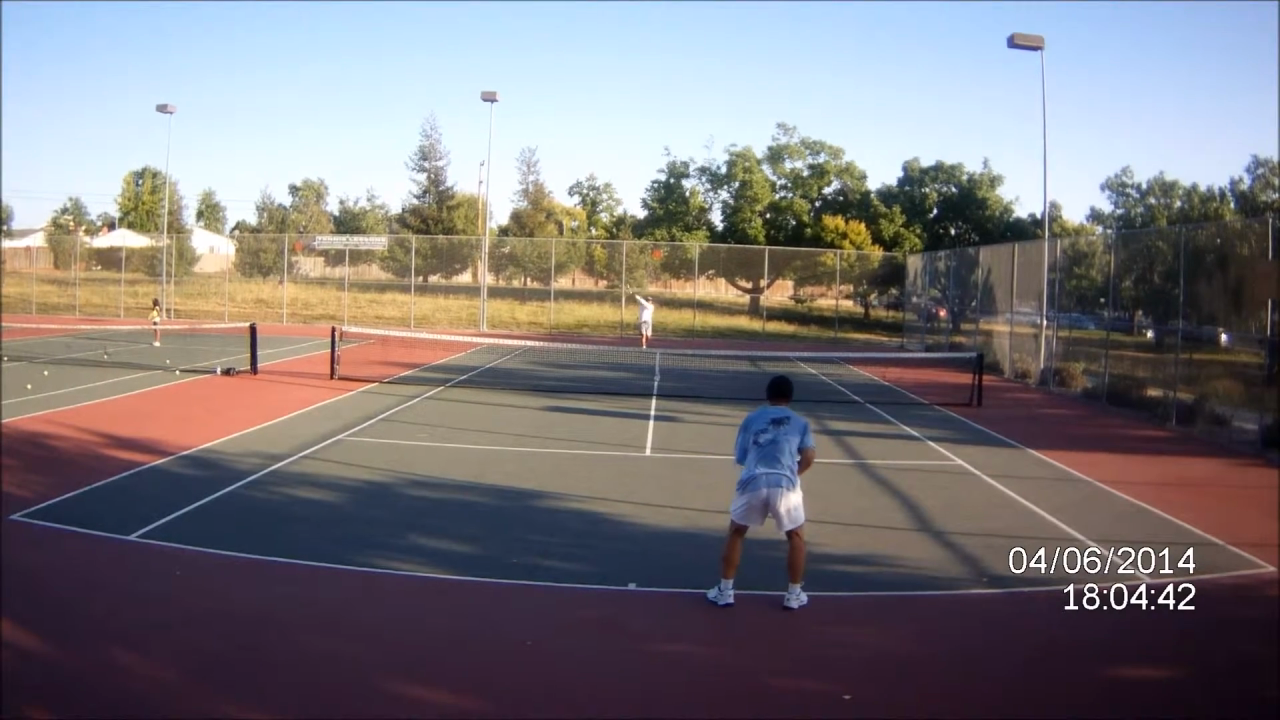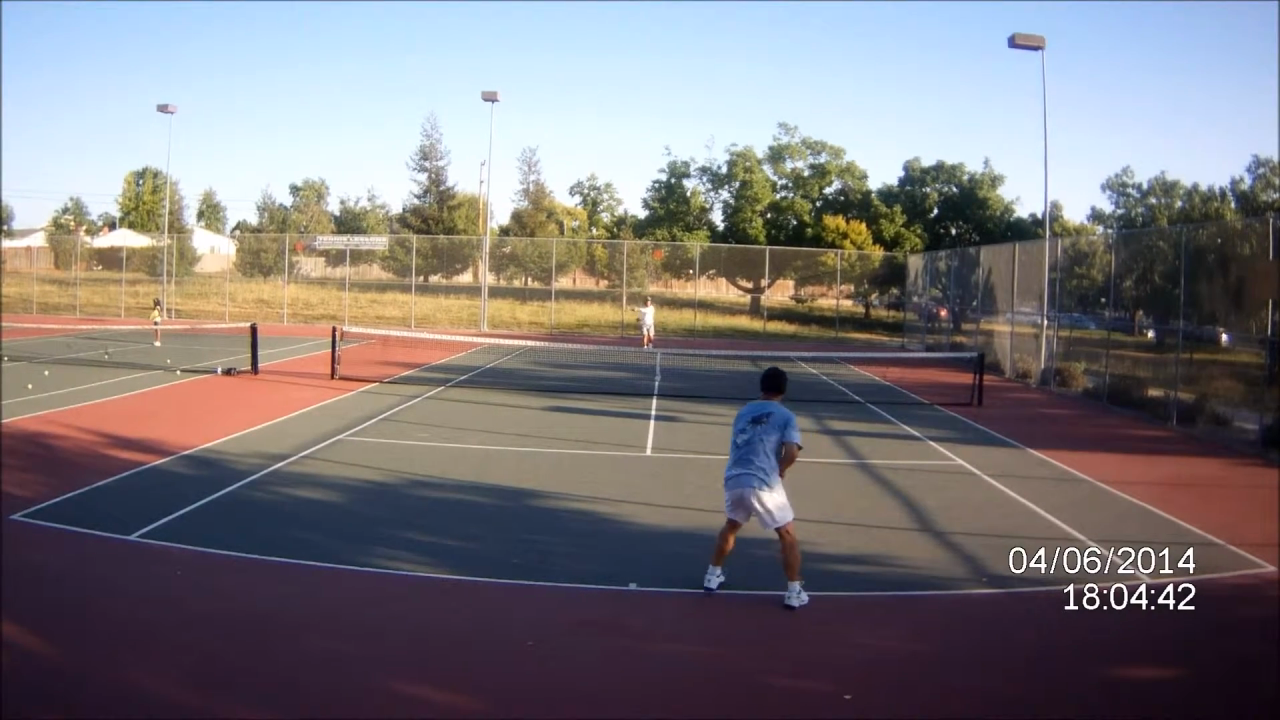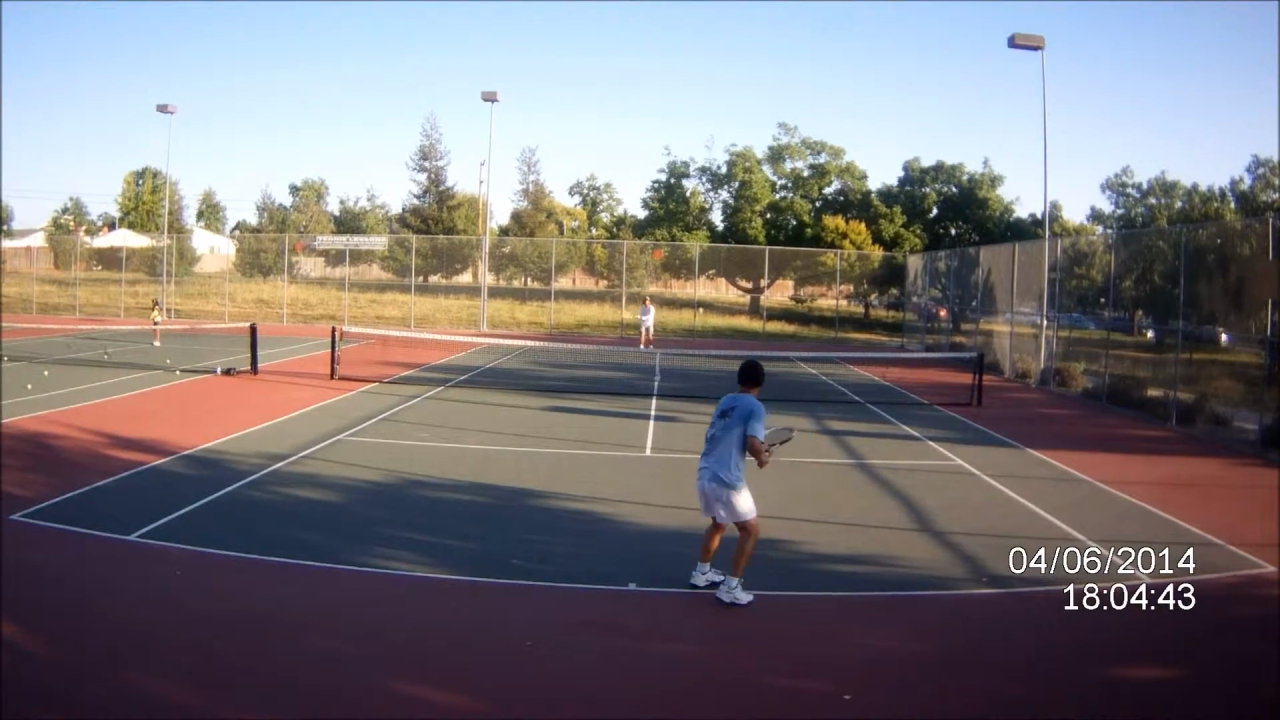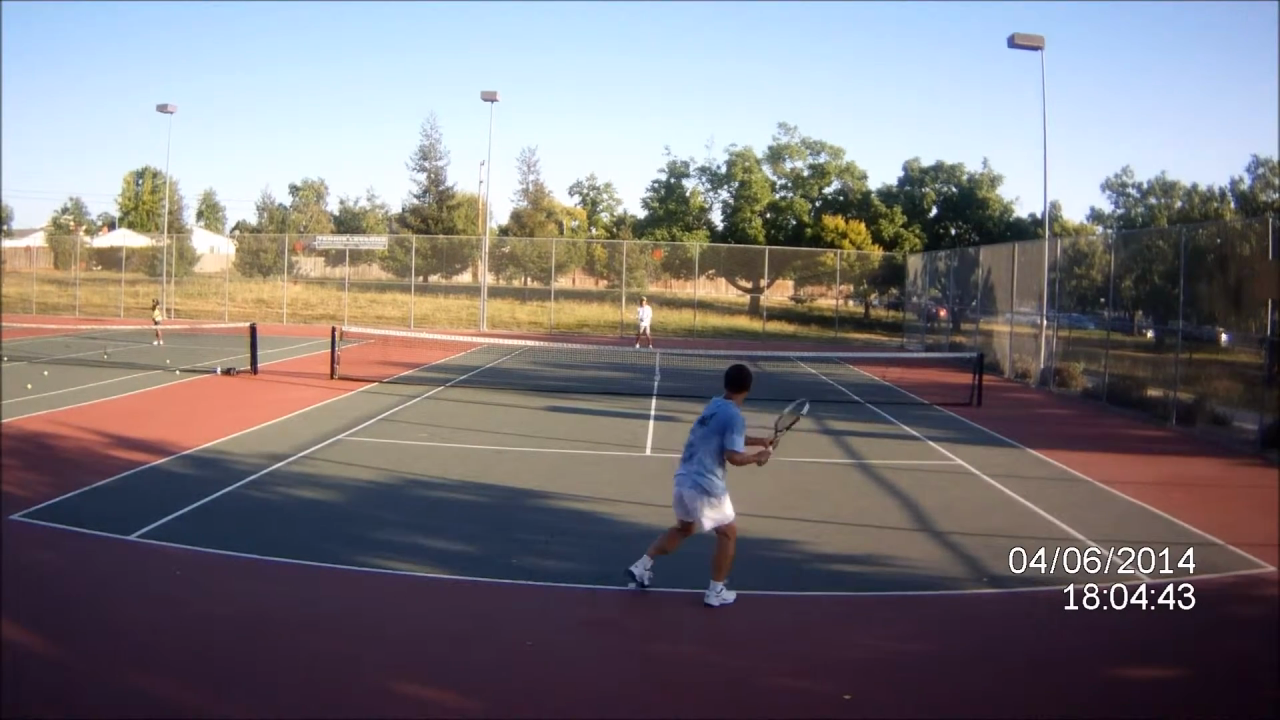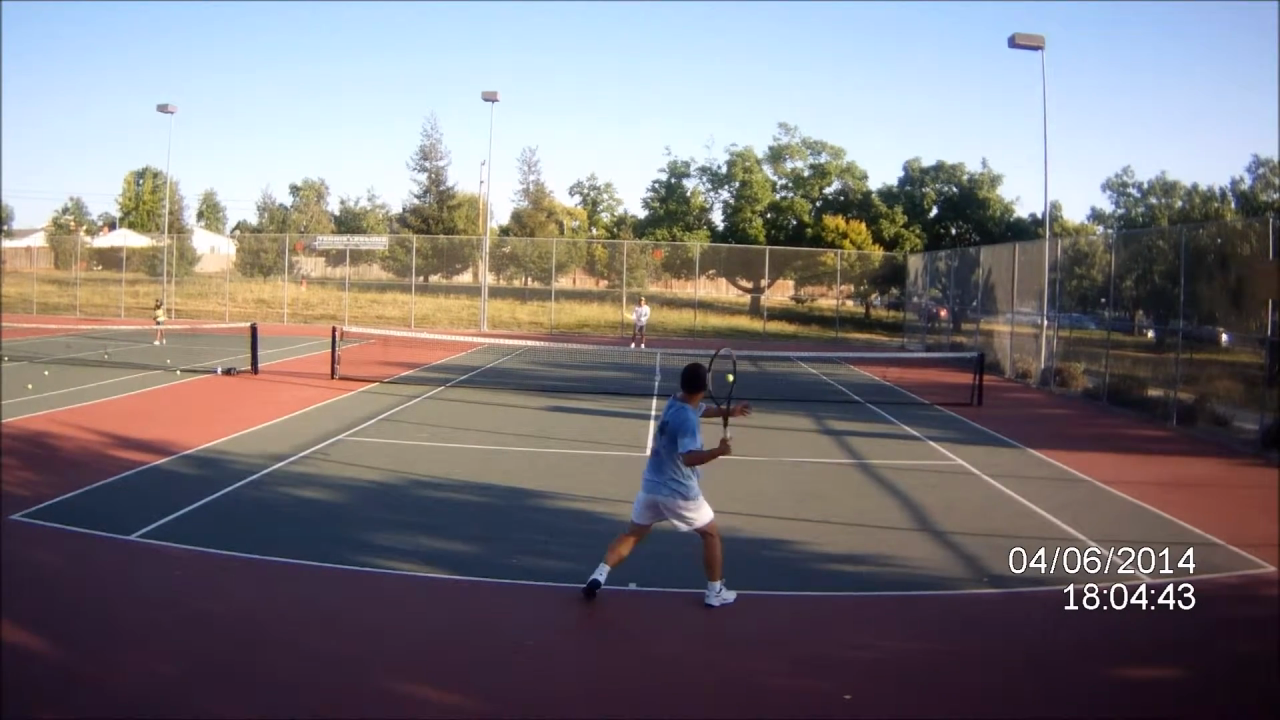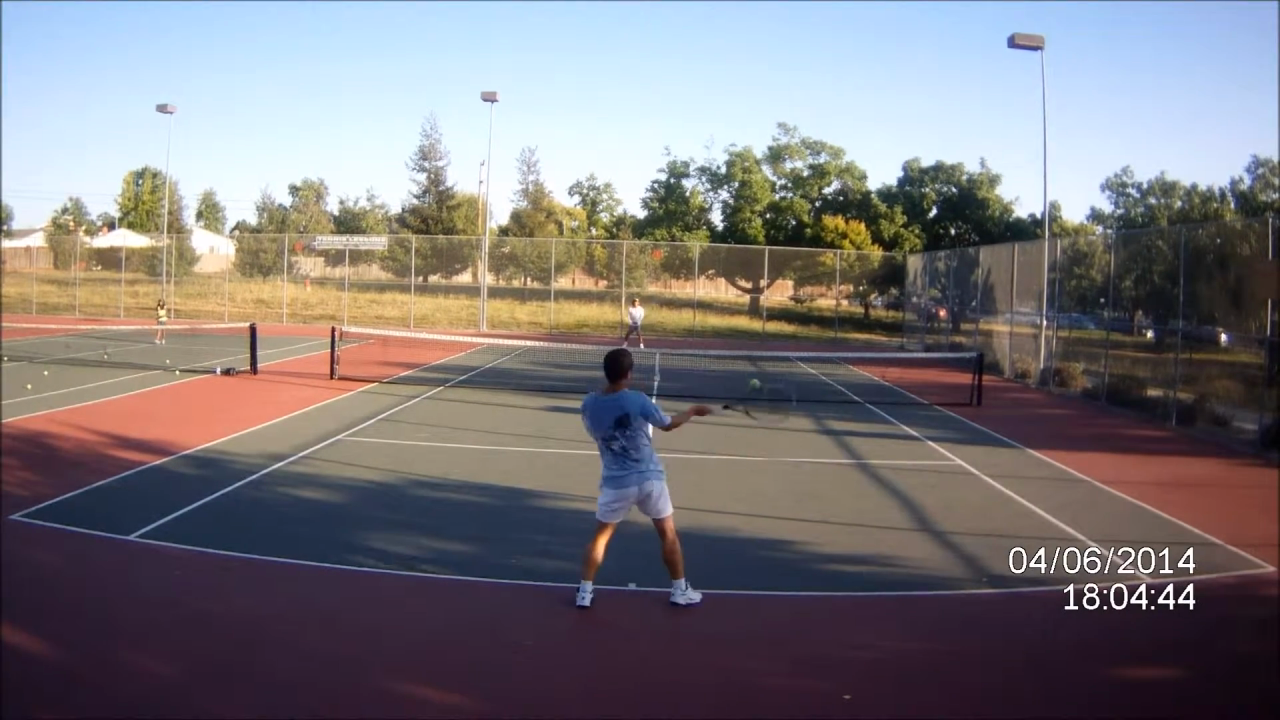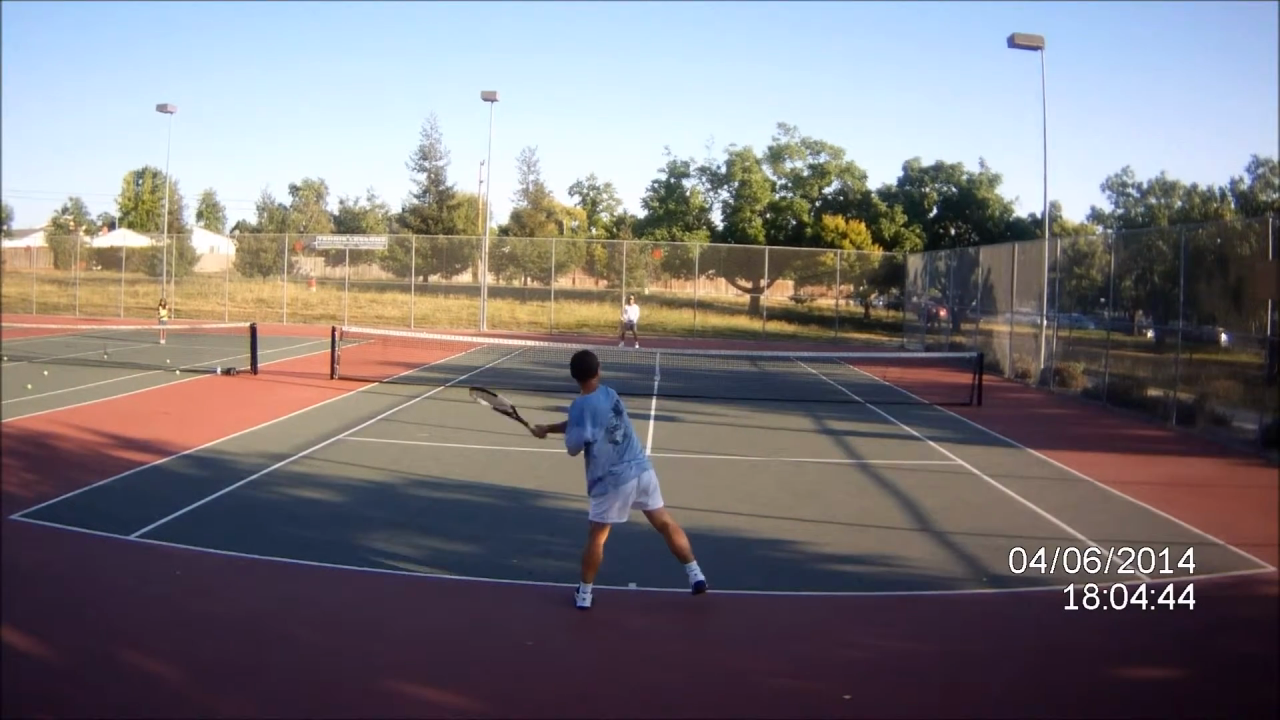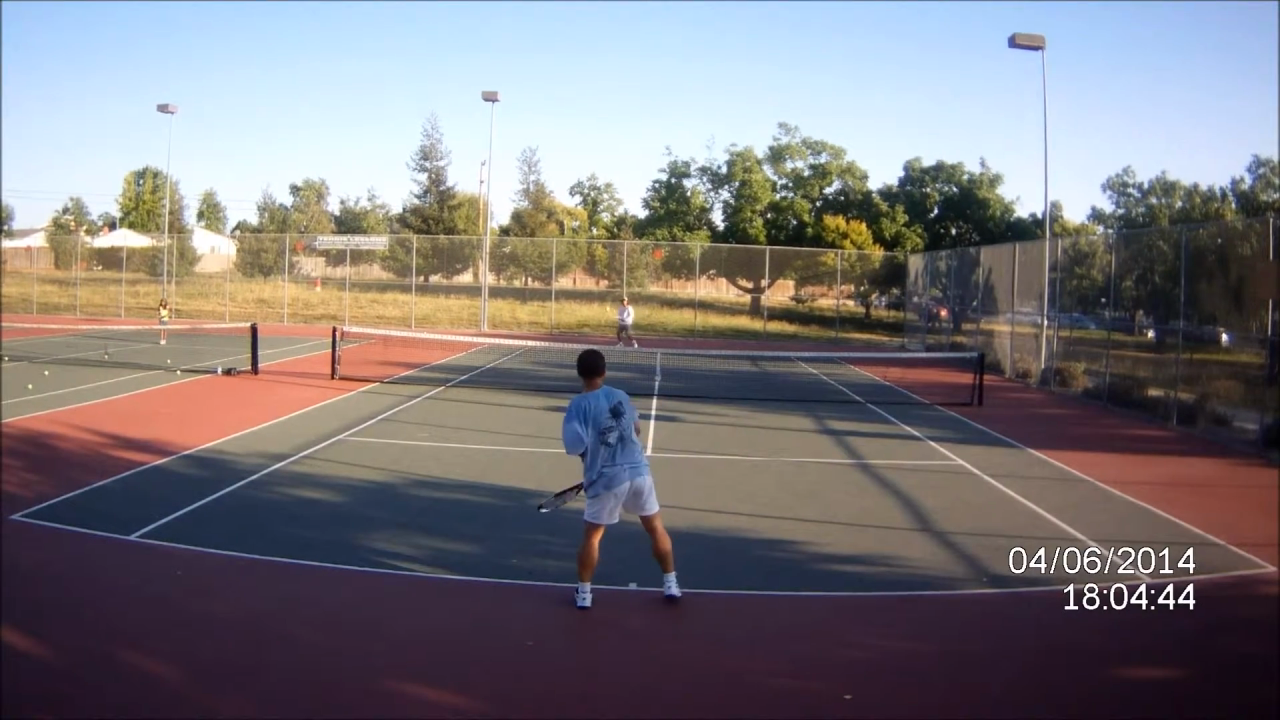
dt=0.3s
person 1, frame 1
left shoulder: (751, 418)
right shoulder: (800, 422)
left elbow: (740, 458)
right elbow: (809, 457)
left hip: (752, 483)
right hip: (785, 486)
left knee: (735, 535)
right knee: (796, 538)
left ankle: (725, 592)
right ankle: (794, 594)
person 1, frame 2
left shoulder: (743, 412)
right shoulder: (786, 416)
right elbow: (791, 452)
right wrist: (779, 470)
left hip: (734, 480)
right hip: (763, 485)
left knee: (731, 526)
right knee: (788, 537)
left ankle: (712, 576)
right ankle: (794, 592)
person 1, frame 3
left shoulder: (725, 402)
right shoulder: (756, 407)
right elbow: (753, 445)
left wrist: (759, 448)
right wrist: (761, 458)
left hip: (705, 475)
right hip: (727, 480)
left knee: (718, 525)
right knee: (750, 531)
left ankle: (702, 573)
right ankle: (731, 588)
person 1, frame 4
left shoulder: (714, 405)
right shoulder: (734, 416)
right elbow: (733, 457)
left wrist: (757, 441)
right wrist: (759, 456)
left hip: (683, 480)
right hip: (706, 487)
left knee: (682, 529)
right knee: (728, 535)
left ankle: (641, 567)
right ankle: (716, 592)
person 1, frame 5
left shoulder: (675, 402)
right shoulder: (690, 421)
left elbow: (702, 410)
right elbow: (689, 458)
left wrist: (729, 411)
right wrist: (718, 452)
left hip: (651, 487)
right hip: (679, 492)
left knee: (632, 534)
right knee: (711, 534)
left ankle: (599, 576)
right ankle: (715, 591)
person 1, frame 6
left shoulder: (589, 403)
right shoulder: (638, 401)
right elbow: (668, 424)
right wrist: (692, 410)
left hip: (615, 482)
right hip: (648, 478)
left knee: (601, 534)
right knee: (668, 534)
left ankle: (584, 592)
right ankle: (680, 590)
person 1, frame 7
left shoulder: (580, 405)
right shoulder: (609, 393)
left elbow: (574, 447)
left wrist: (572, 444)
right wrist: (550, 428)
left hip: (612, 480)
right hip: (642, 469)
left knee: (596, 538)
right knee: (665, 523)
left ankle: (584, 593)
right ankle: (695, 573)
person 1, frame 8
left shoulder: (578, 405)
right shoulder: (621, 396)
left elbow: (574, 447)
left wrist: (591, 453)
left hip: (606, 480)
right hip: (639, 472)
left knee: (591, 537)
right knee: (656, 529)
left ankle: (584, 593)
right ankle: (671, 584)
